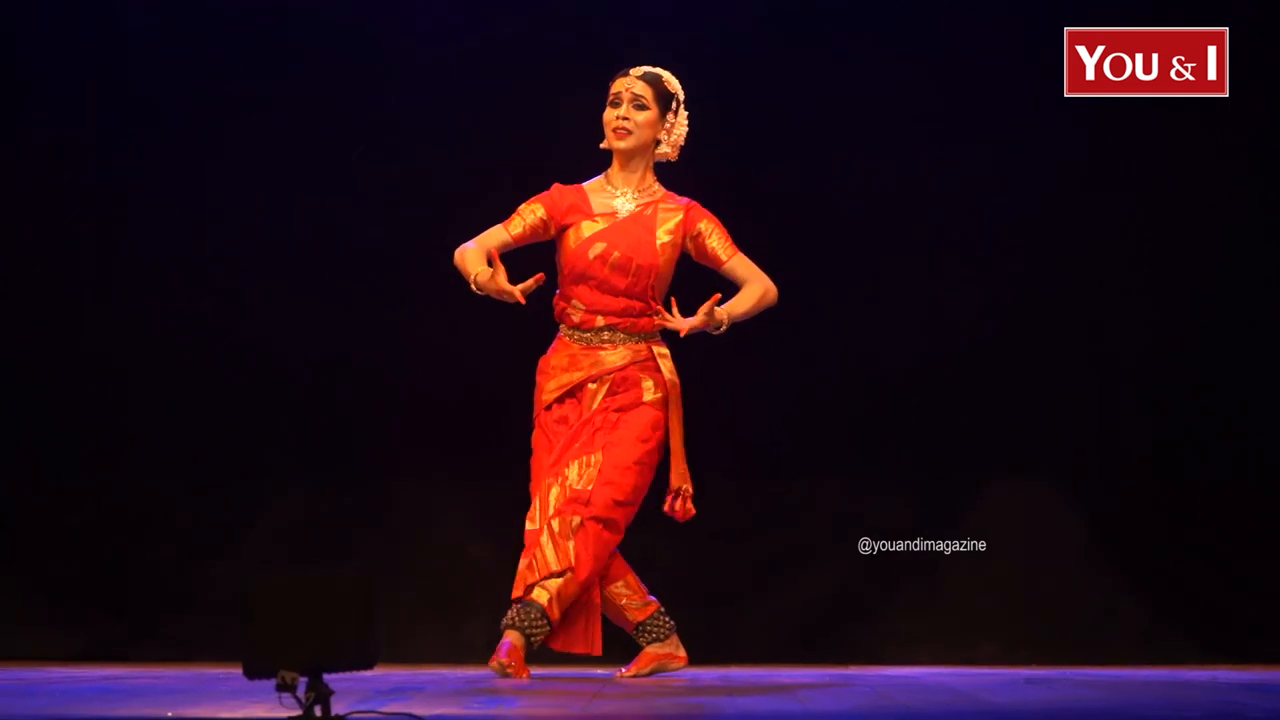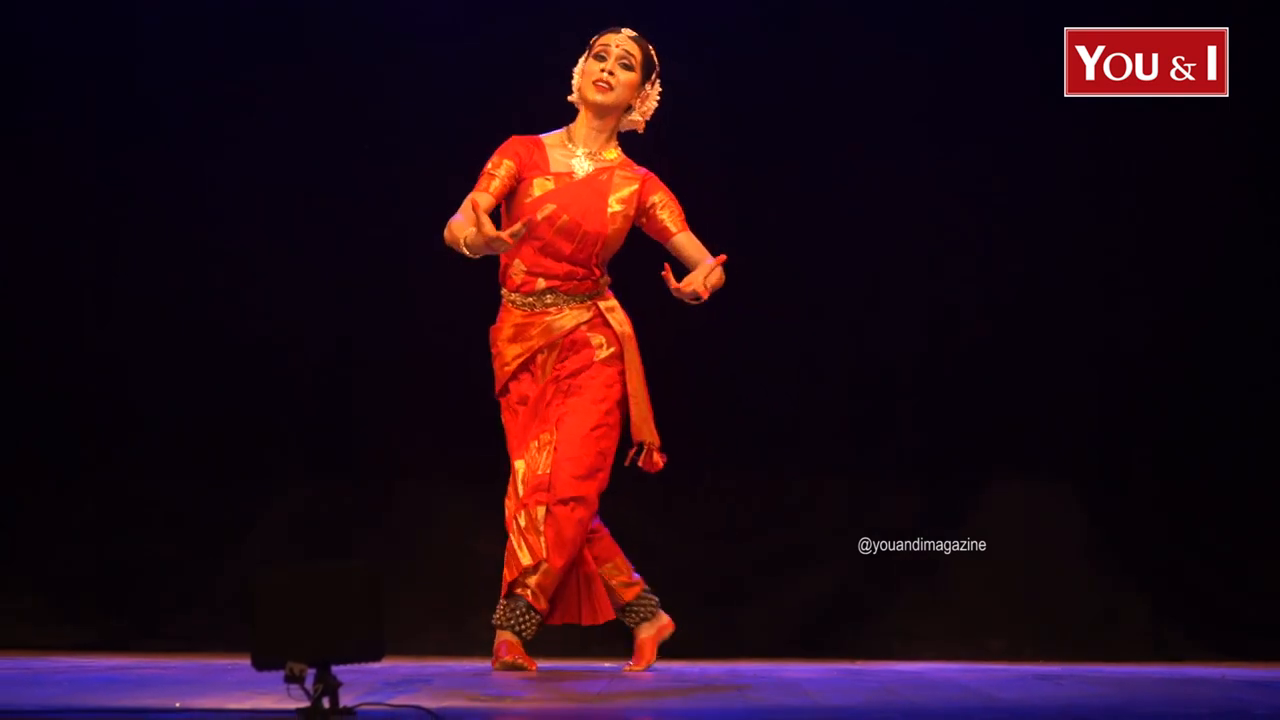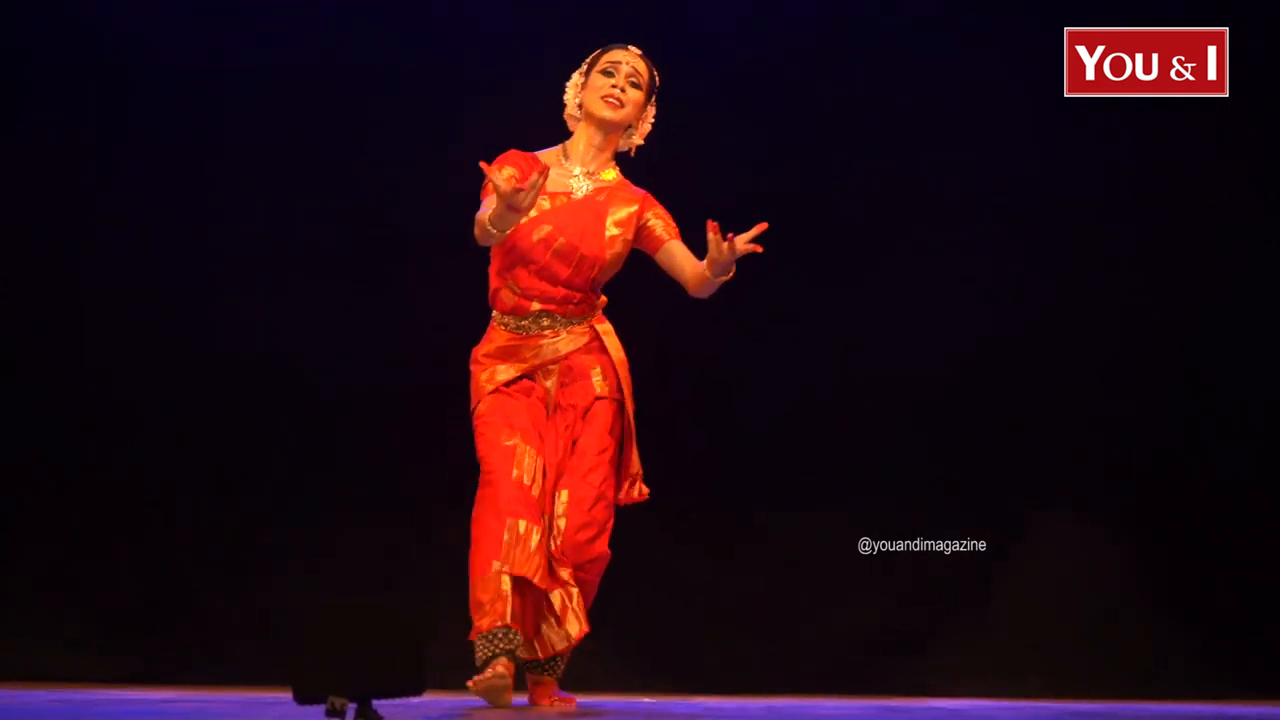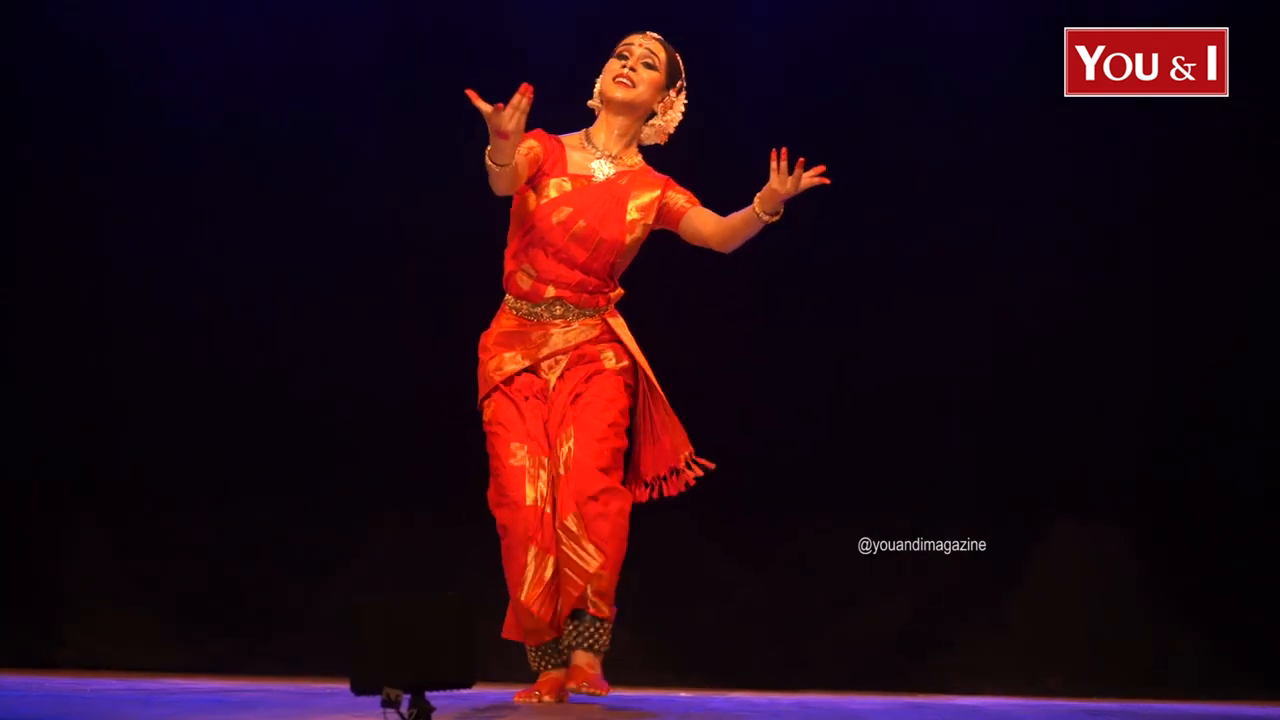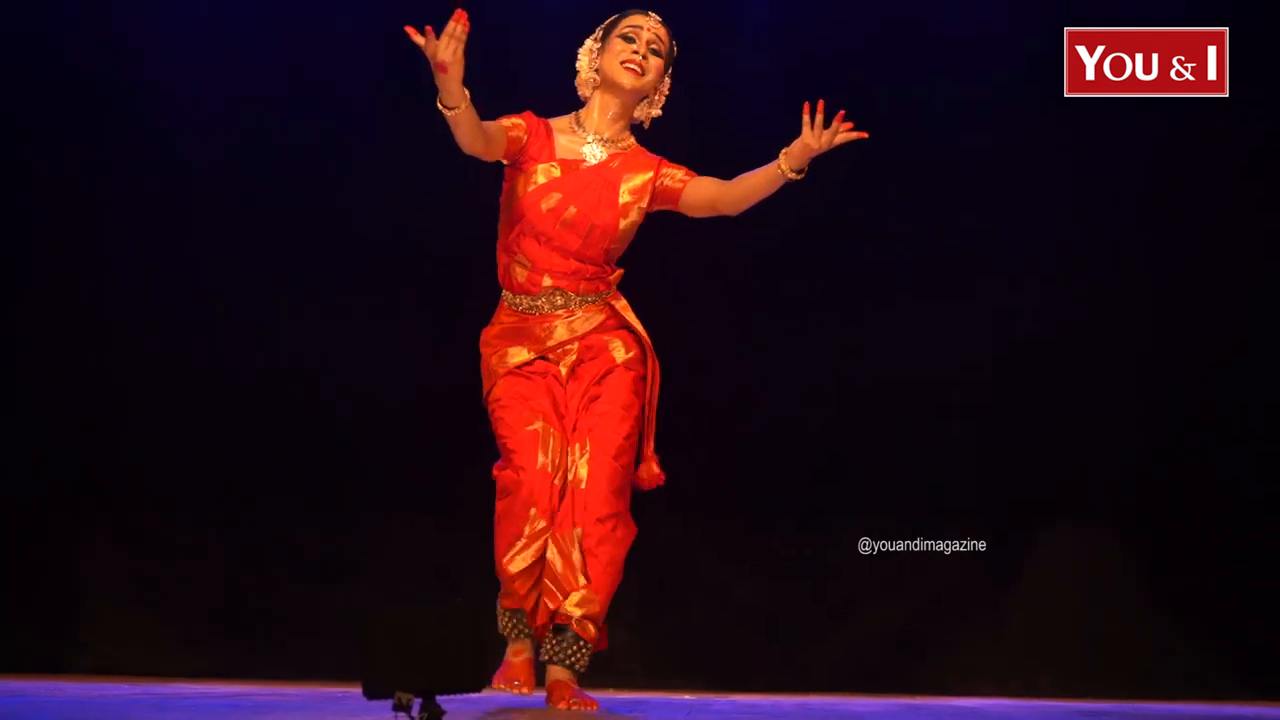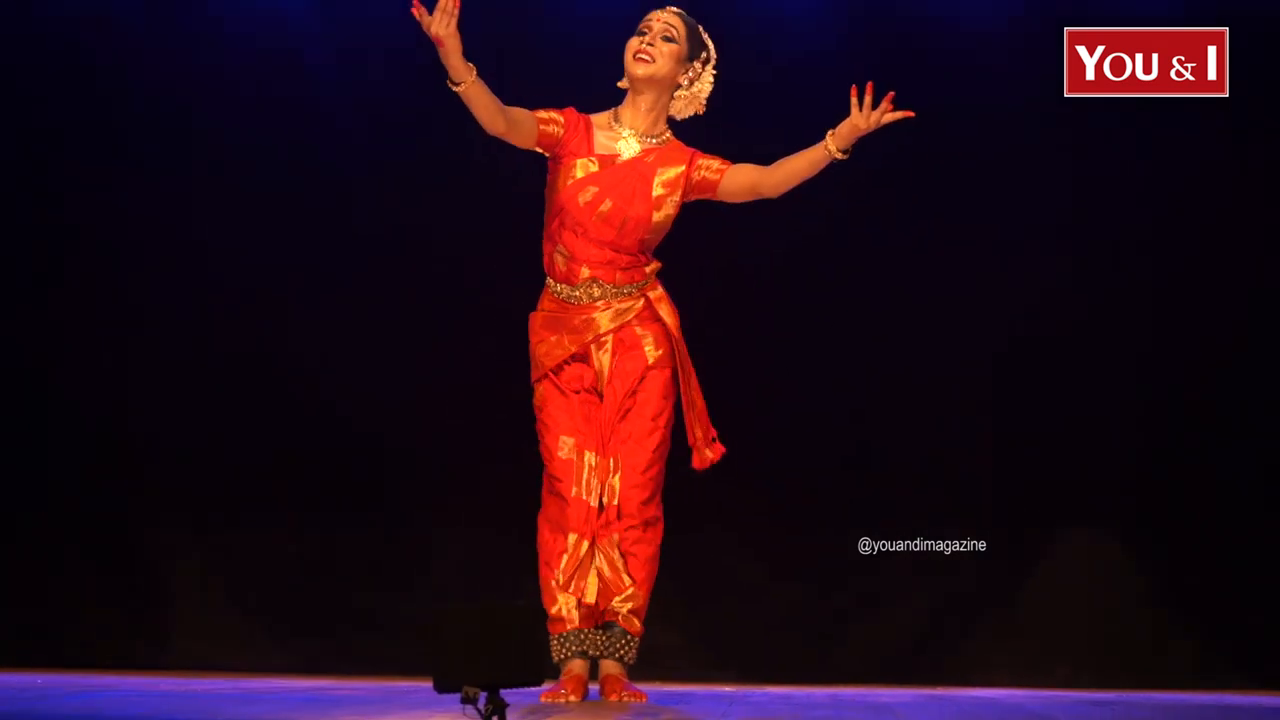
dt=0.4s
person 1, frame 1
left shoulder: (682, 216)
right shoulder: (565, 201)
left elbow: (763, 288)
right elbow: (468, 250)
left wrist: (712, 319)
right wrist: (484, 277)
left hip: (637, 381)
right hip: (566, 377)
left knee: (590, 507)
right knee: (561, 513)
left ankle: (521, 632)
right ankle: (661, 639)
person 1, frame 2
left shoulder: (637, 184)
right shoulder: (520, 153)
left elbow: (708, 265)
right elbow: (457, 227)
left wrist: (696, 286)
right wrist: (480, 241)
left hip: (591, 340)
right hip: (517, 341)
left knee: (563, 484)
right knee: (540, 493)
left ankle: (513, 625)
right ankle: (647, 613)
person 1, frame 3
left shoulder: (634, 205)
right shoulder: (518, 169)
left elbow: (697, 281)
right elbow: (485, 231)
left wrist: (724, 260)
right wrist: (505, 214)
left hip: (583, 363)
right hip: (506, 361)
left knee: (577, 523)
right knee: (514, 486)
left ankle: (547, 667)
right ankle: (500, 660)
person 1, frame 4
left shoulder: (654, 190)
right shoulder: (543, 150)
left elbow: (721, 235)
right elbow: (502, 181)
left wrist: (771, 203)
right wrist: (500, 144)
left hip: (593, 349)
right hip: (516, 349)
left knee: (586, 481)
right knee: (526, 501)
left ankle: (585, 653)
right ankle: (549, 665)
person 1, frame 5
left shoulder: (646, 173)
right shoulder: (531, 134)
left elbow: (728, 199)
right elbow: (475, 141)
left wrist: (798, 157)
right wrist: (449, 80)
left hip: (603, 342)
right hip: (521, 341)
left knee: (596, 498)
right knee: (532, 471)
left ankle: (565, 665)
right ankle: (519, 639)
person 1, frame 6
left shoulder: (683, 165)
right shoulder: (571, 131)
left elbow: (767, 182)
right elbow: (500, 121)
left wrist: (843, 138)
left hip: (637, 334)
right hip: (562, 331)
left knee: (632, 495)
right knee: (571, 490)
left ankle: (615, 661)
right ankle: (571, 660)
